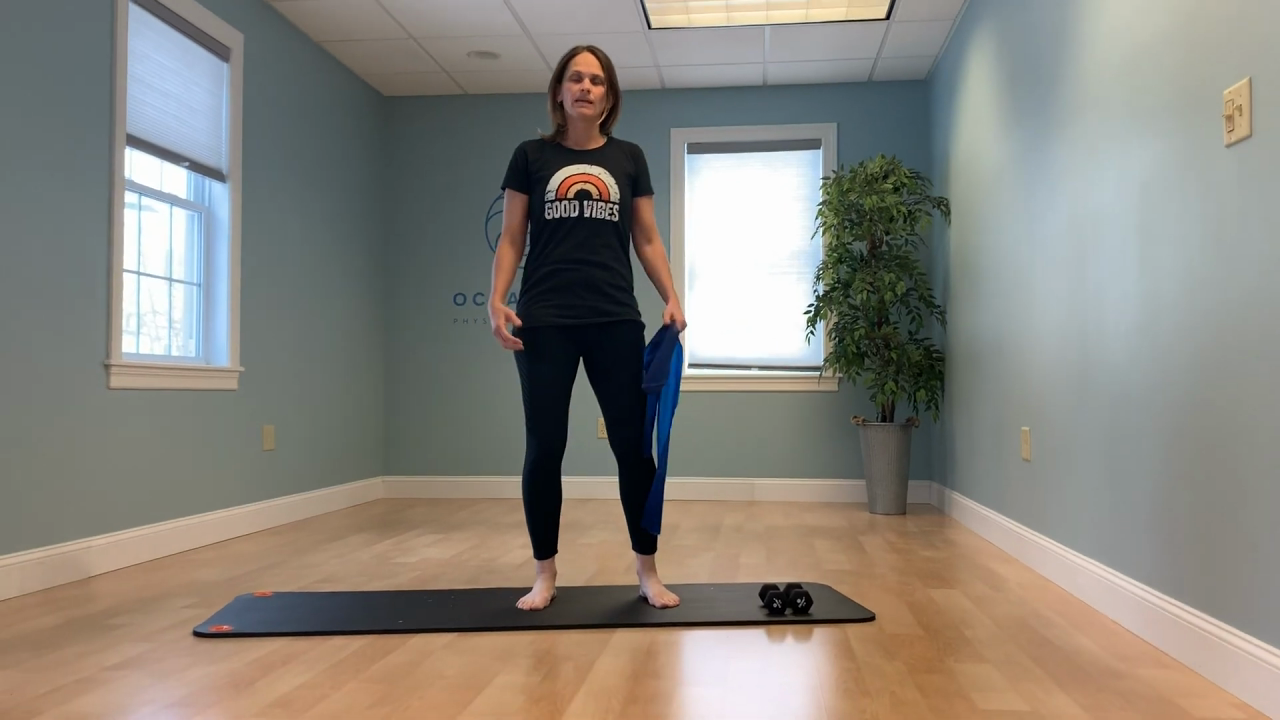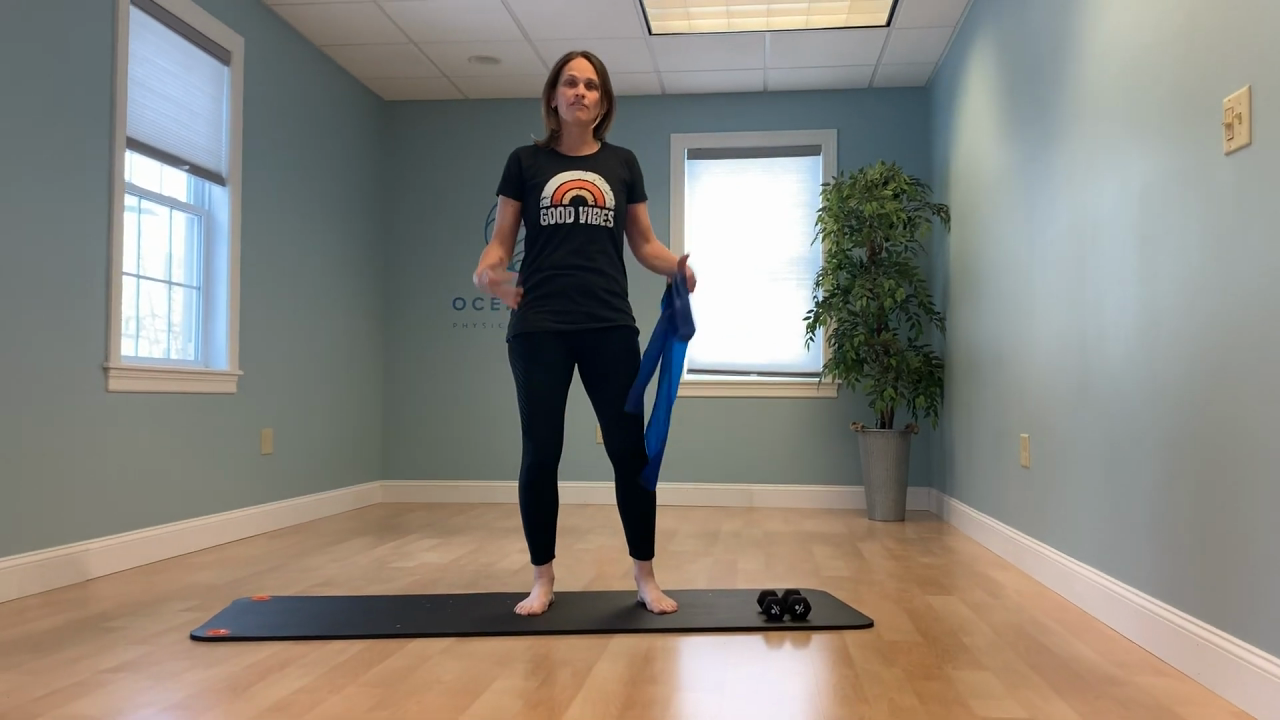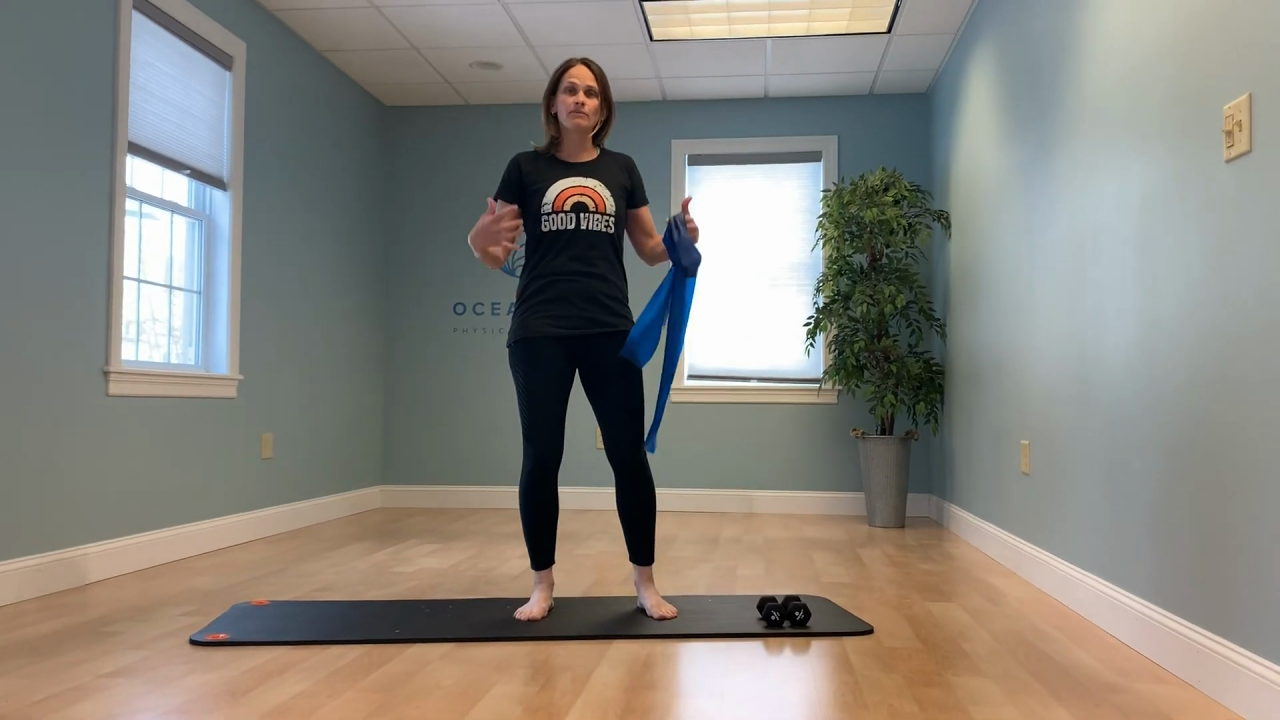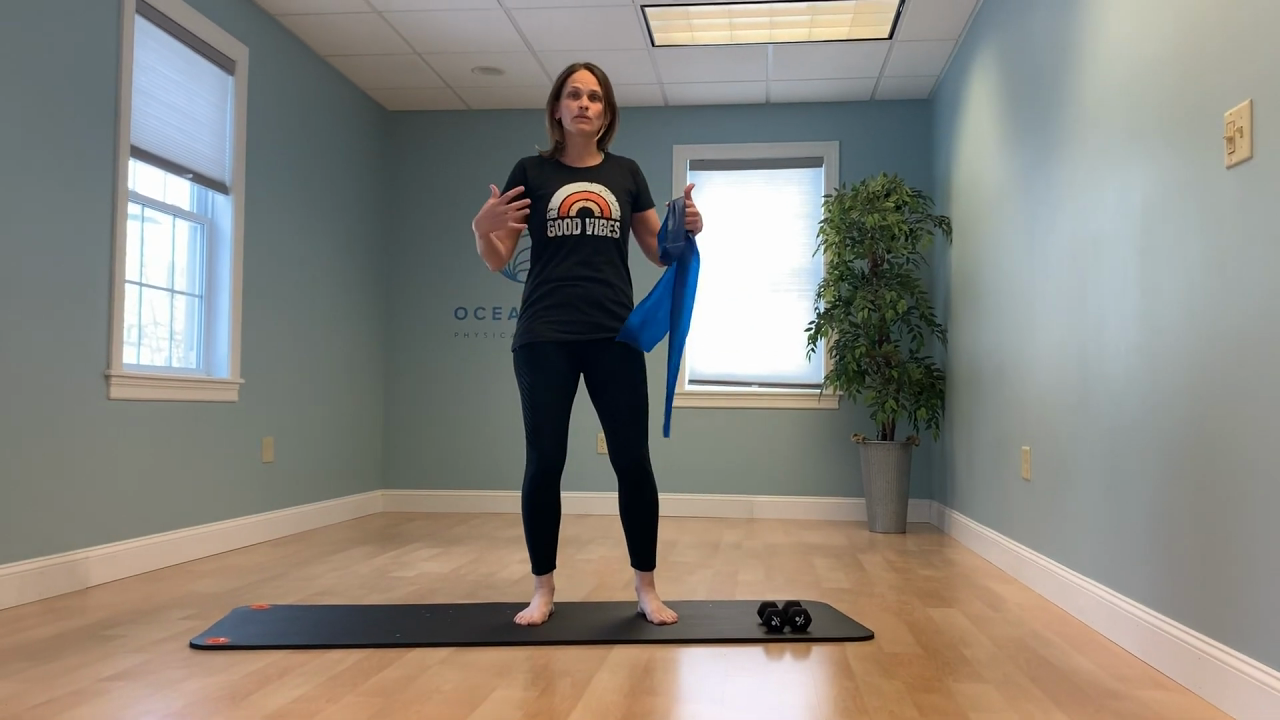
dt=0.2s
person 1, frame 1
left shoulder: (629, 157)
right shoulder: (531, 155)
left elbow: (647, 240)
right elbow: (511, 239)
left wrist: (672, 297)
right wrist: (497, 297)
left hip: (616, 319)
right hip: (544, 320)
left knee: (634, 443)
right knee: (544, 447)
left ankle: (648, 572)
right ankle: (545, 574)
person 1, frame 2
left shoulder: (622, 163)
right shoulder: (525, 161)
left elbow: (644, 245)
right elbow: (500, 241)
left wrist: (675, 266)
right wrist: (485, 272)
left hip: (610, 325)
right hip: (539, 325)
left knee: (629, 450)
right knee: (540, 452)
left ankle: (646, 578)
right ankle: (542, 579)
person 1, frame 3
left shoulder: (621, 169)
right shoulder: (525, 167)
left elbow: (650, 250)
right elbow: (496, 255)
left wrist: (682, 237)
right wrist: (479, 238)
left hip: (610, 330)
right hip: (540, 330)
left knee: (629, 454)
right knee: (541, 456)
left ankle: (645, 583)
right ankle: (542, 585)
person 1, frame 4
left shoulder: (626, 173)
right shoulder: (530, 172)
left elbow: (657, 251)
right elbow: (498, 259)
left wrist: (687, 230)
right wrist: (483, 227)
left hip: (614, 333)
right hip: (545, 335)
left knee: (633, 459)
right knee: (544, 460)
left ankle: (646, 588)
right ankle: (543, 589)
